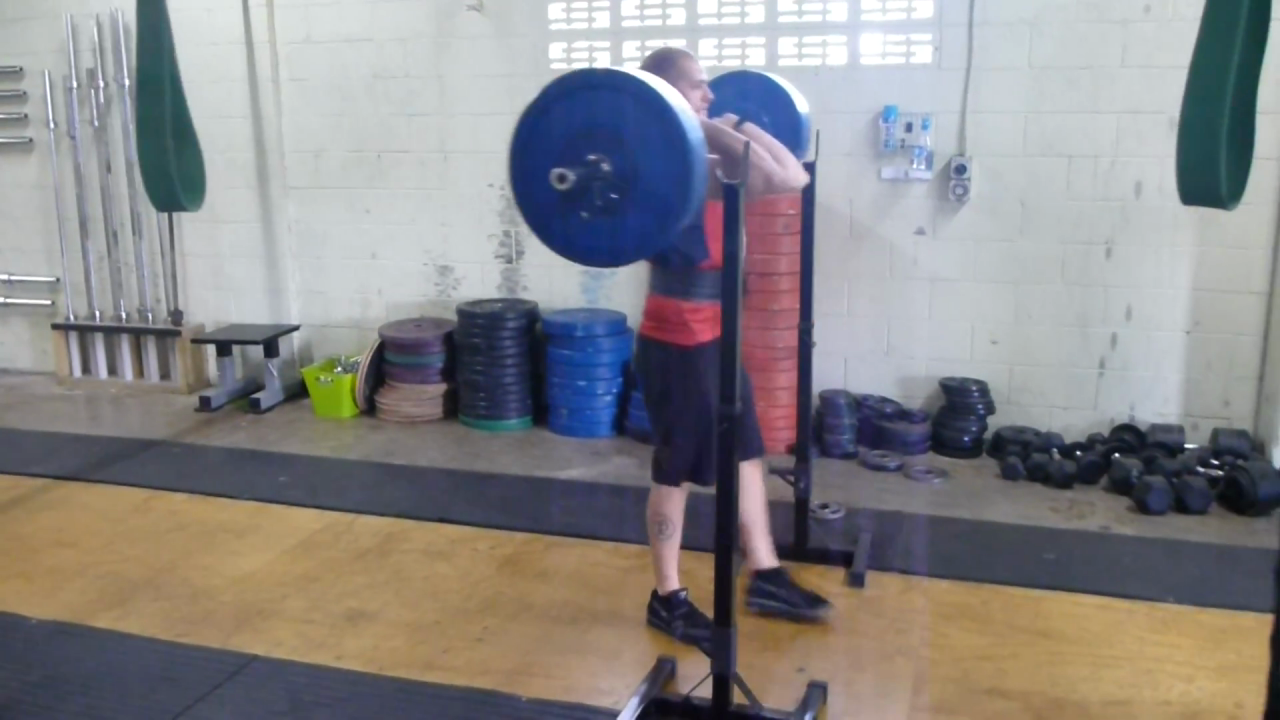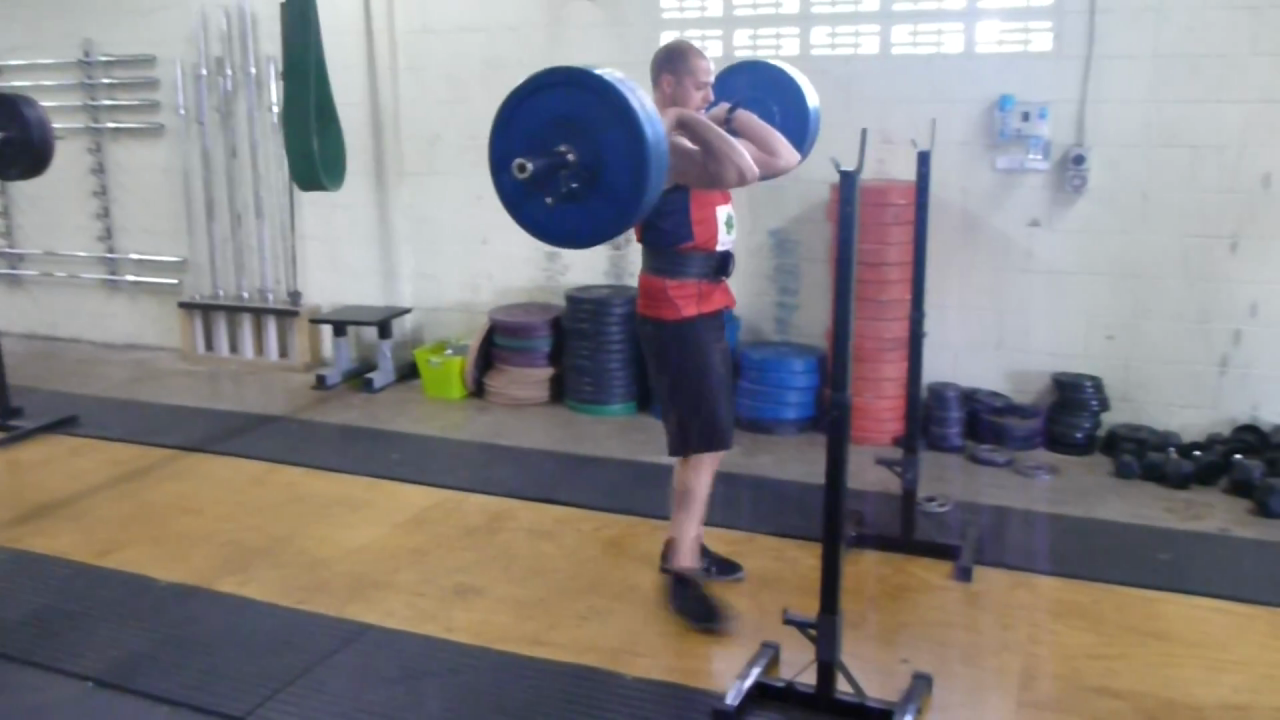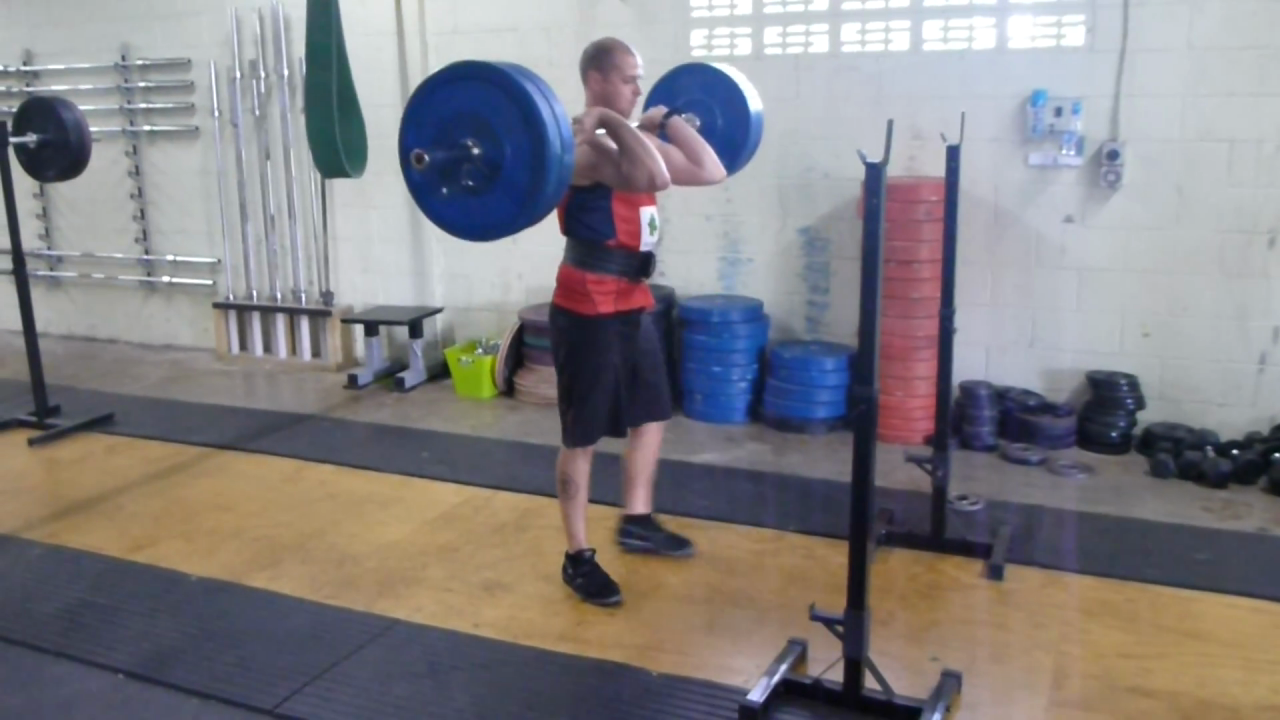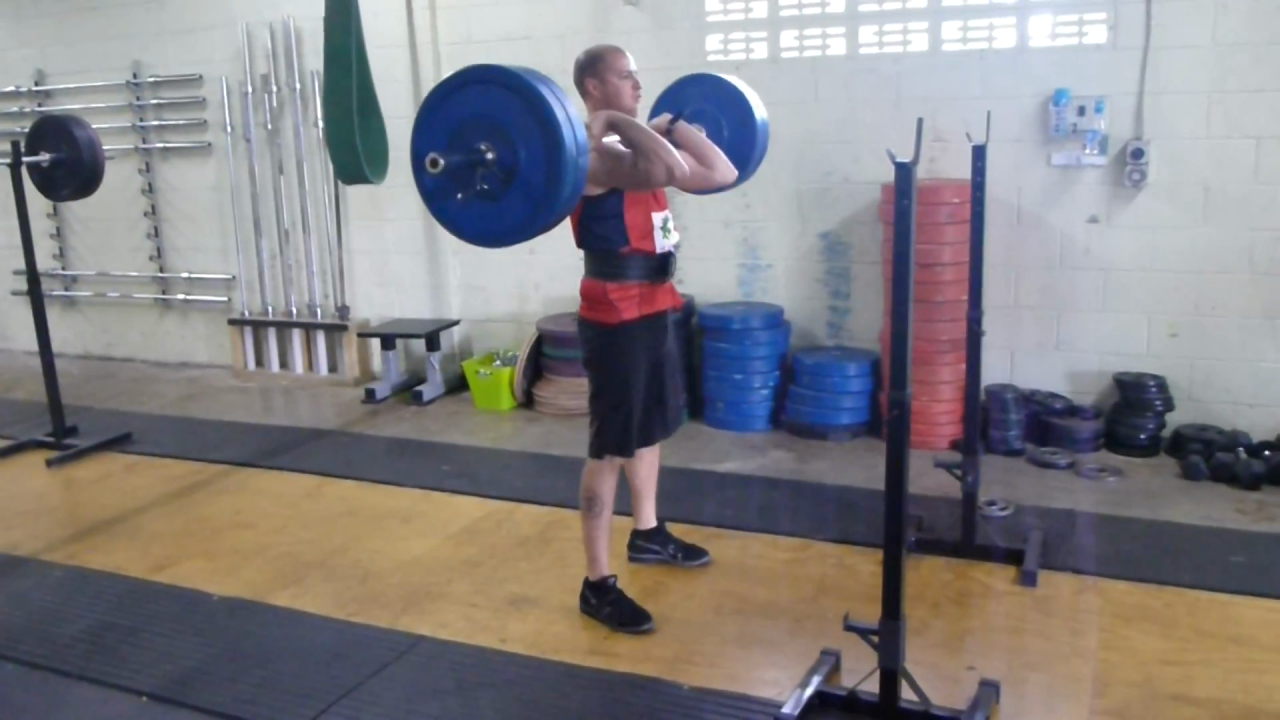
dt=0.7s
person 1, frame 1
left shoulder: (707, 155)
left elbow: (793, 177)
right elbow: (770, 179)
left wrist: (738, 126)
right wrist: (712, 129)
left hip: (711, 331)
right hip: (678, 338)
left knee: (744, 454)
right knee: (679, 471)
left ankle: (765, 575)
right ankle: (668, 599)
person 1, frame 2
left shoulder: (698, 142)
right shoulder: (659, 147)
left elbow: (784, 158)
right elbow: (740, 171)
left wrist: (730, 114)
right wrist: (691, 119)
left hip: (707, 306)
right hip: (674, 313)
left knee: (699, 440)
right knee: (705, 444)
left ankle: (684, 546)
right ankle: (683, 574)
person 1, frame 3
left shoulder: (632, 141)
right shoulder: (582, 147)
left elbow: (712, 172)
right elbow: (655, 179)
left wrist: (668, 120)
right wrist: (610, 122)
left hip: (630, 306)
right hip: (587, 311)
left knee: (648, 418)
right knee: (583, 437)
left ankle: (637, 520)
right ankle: (577, 556)
person 1, frame 4
left shoulder: (638, 145)
right shoulder: (593, 155)
left elbow: (721, 173)
right elbow: (672, 171)
left wrist: (674, 123)
right wrist: (621, 123)
left hip: (654, 309)
right hip: (615, 318)
left knee: (650, 432)
right knee: (610, 450)
left ankle: (648, 533)
right ankle: (597, 584)
